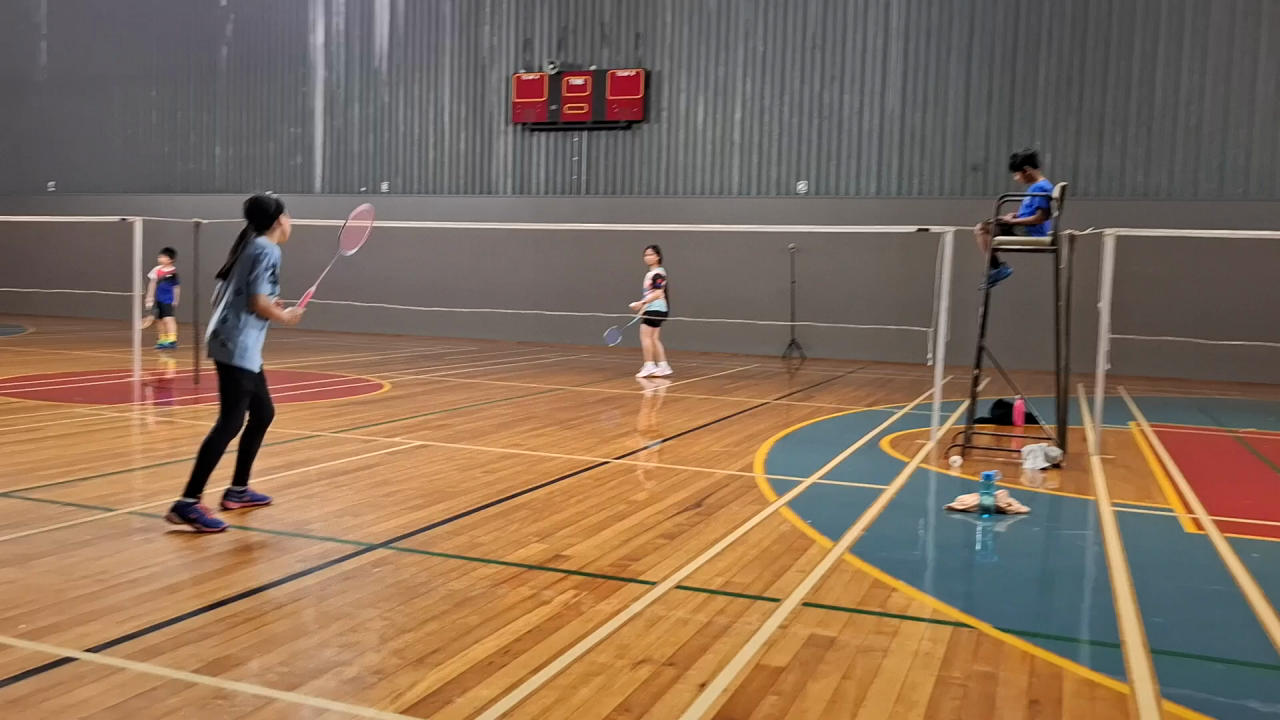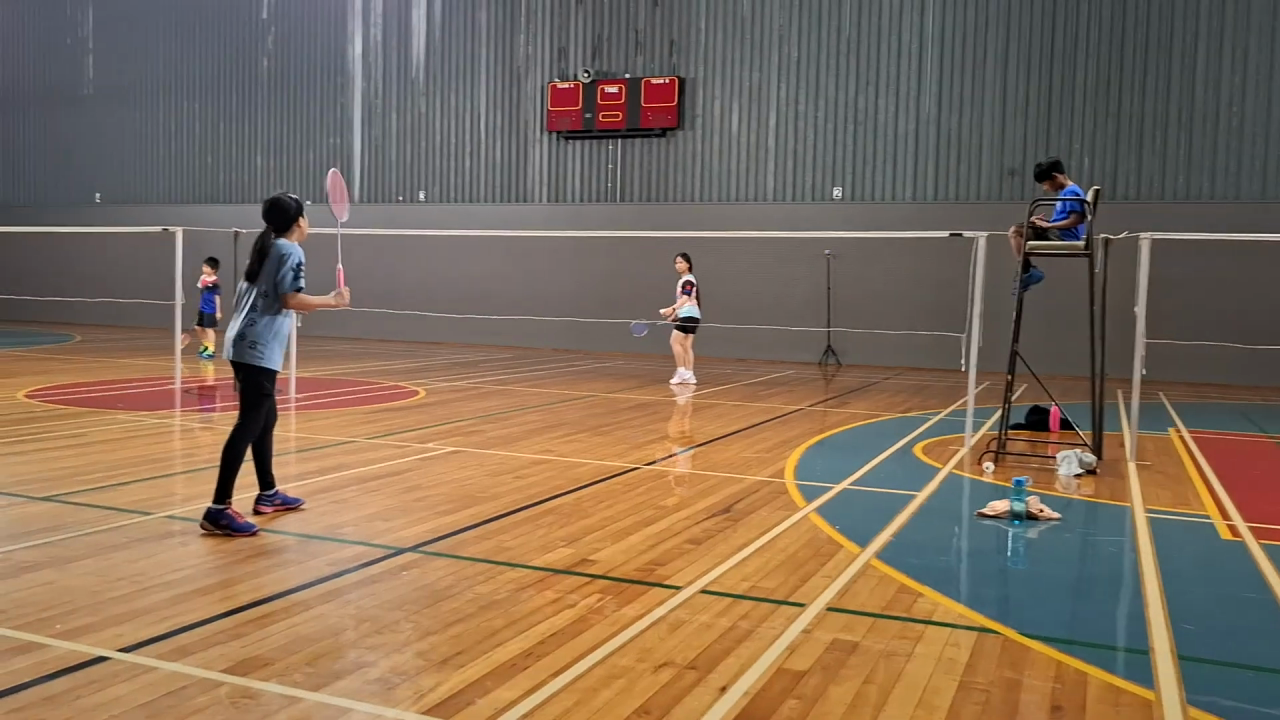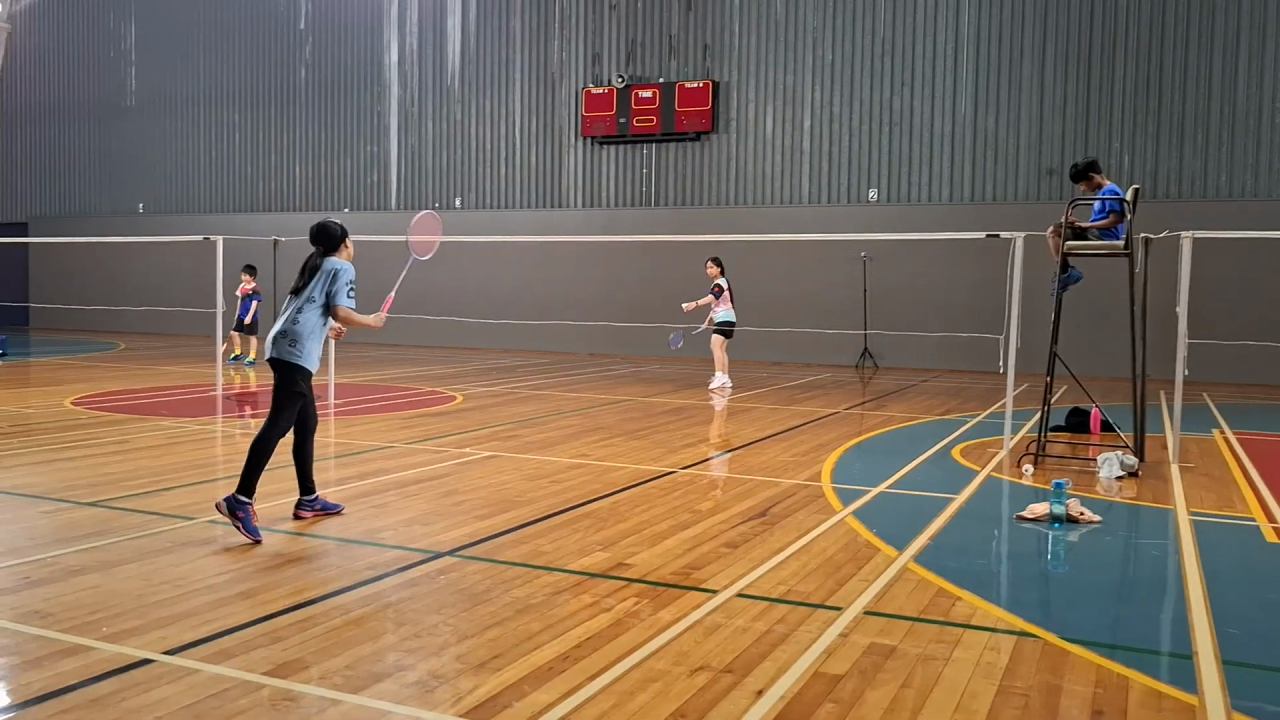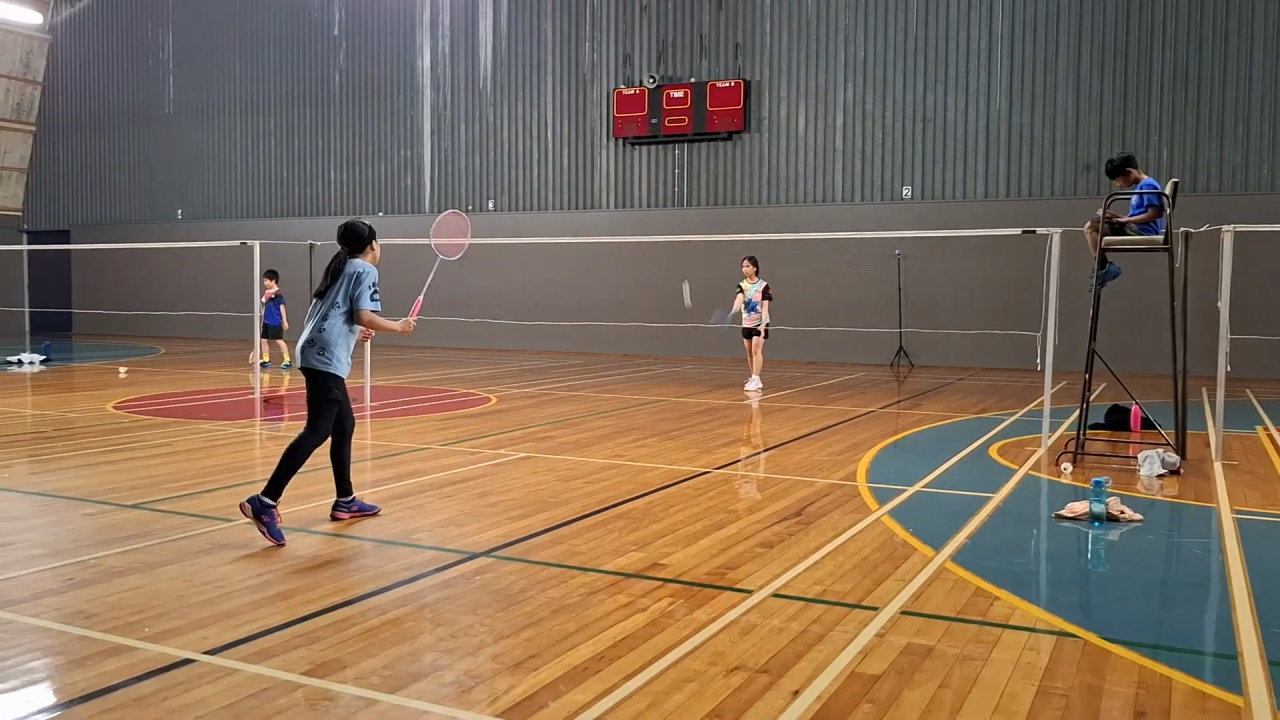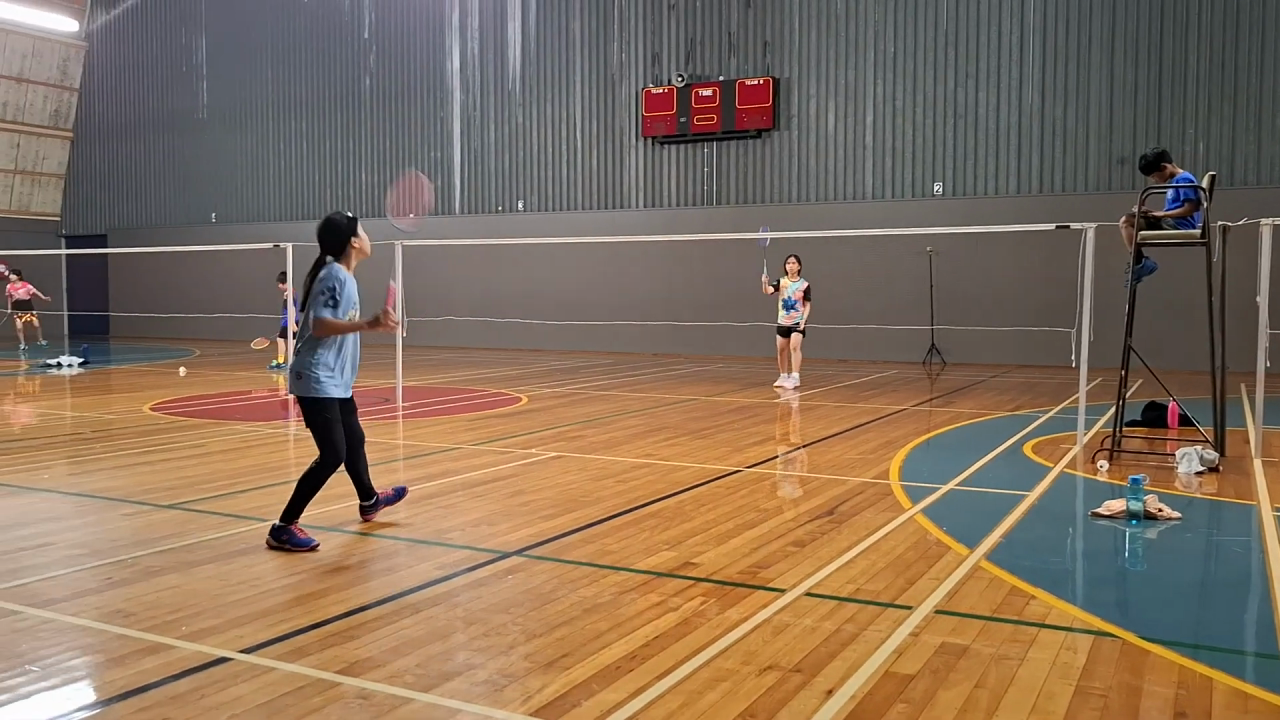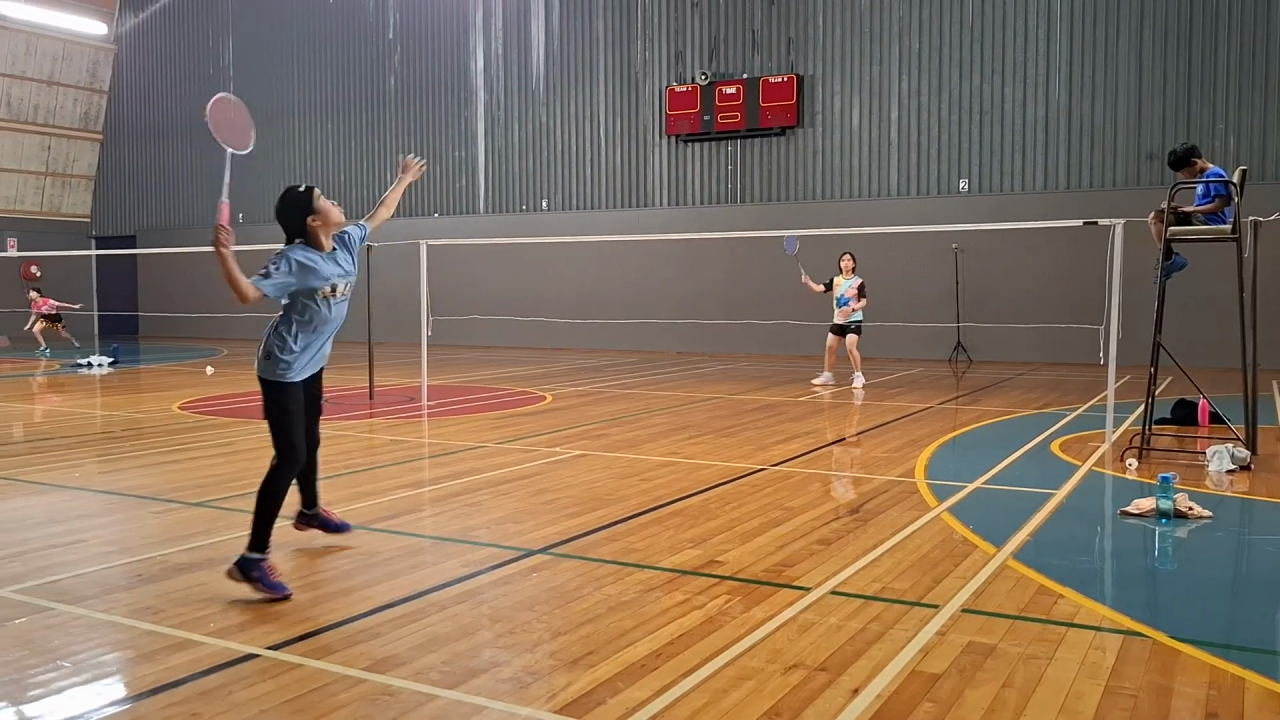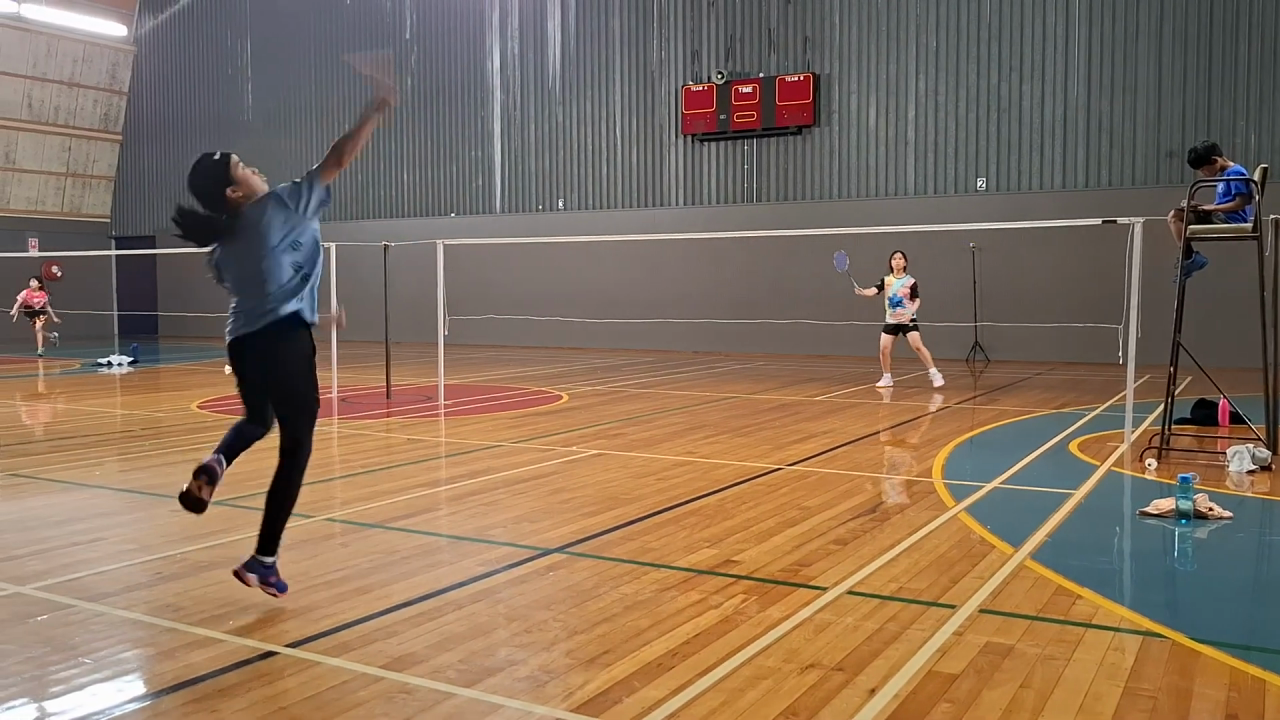
dt=0.4s
person 1, frame 1
left shoulder: (249, 247)
right shoulder: (268, 250)
left elbow: (242, 297)
right elbow: (260, 303)
left wrist: (273, 307)
right wrist: (286, 316)
left hip: (237, 346)
right hip: (237, 348)
left knee: (263, 413)
right knee: (230, 423)
left ankle: (238, 489)
right ankle: (188, 502)
person 1, frame 2
left shoulder: (264, 249)
right shoulder: (290, 251)
left elbow: (265, 299)
right elbow: (289, 299)
left wrist: (287, 309)
right wrist: (331, 301)
left hip: (245, 344)
right hip: (258, 349)
left knee: (265, 419)
right knee: (249, 425)
left ankle: (268, 494)
right ankle: (219, 510)
person 1, frame 3
left shoulder: (315, 267)
right shoulder: (342, 267)
right elbow: (340, 312)
left wrist: (325, 330)
right wrist: (372, 321)
left hip: (287, 348)
right hip: (296, 352)
left knee: (307, 424)
right knee: (278, 424)
left ankle: (308, 499)
right ankle: (241, 500)
person 1, frame 4
left shoulder: (341, 269)
right shoulder: (365, 270)
right elbow: (364, 317)
left wrist: (355, 334)
right wrist: (398, 326)
left hip: (320, 354)
right hip: (327, 357)
left knee: (344, 425)
right knee: (317, 431)
left ankle: (345, 501)
right ankle: (264, 502)
person 1, frame 5
left shoulder: (342, 276)
right shoulder: (334, 277)
right elbow: (319, 327)
left wrist: (374, 323)
right wrist: (367, 325)
left hip: (337, 380)
right hip: (316, 382)
left knee: (353, 440)
right knee: (334, 455)
left ankle: (369, 500)
right ankle: (284, 527)
person 1, frame 6
left shoulder: (348, 242)
right shoulder: (294, 260)
left elbow: (380, 212)
right elbow: (247, 294)
left wrist: (404, 180)
right wrist: (226, 253)
left hip: (310, 364)
right hip: (283, 368)
left knee: (307, 444)
right knee: (292, 453)
left ankle: (310, 510)
right ankle: (252, 560)
person 1, frame 7
left shoulder: (222, 248)
right shoulder: (280, 204)
right elbow: (335, 162)
right wrist: (374, 112)
left hip: (245, 342)
right hip: (286, 333)
left knee: (257, 420)
right knee: (296, 452)
left ankle: (214, 463)
right ankle: (263, 560)
